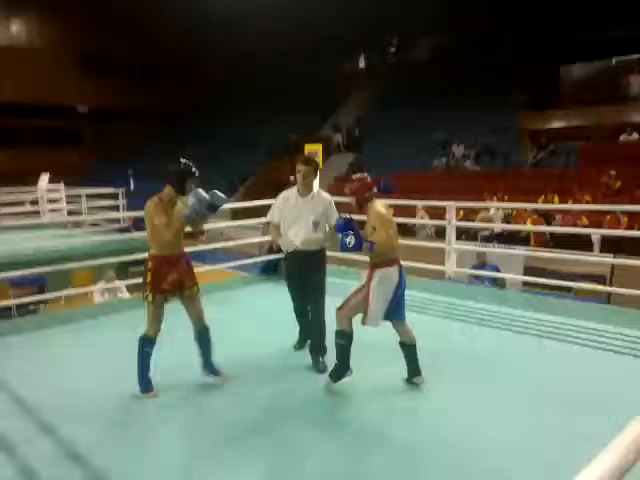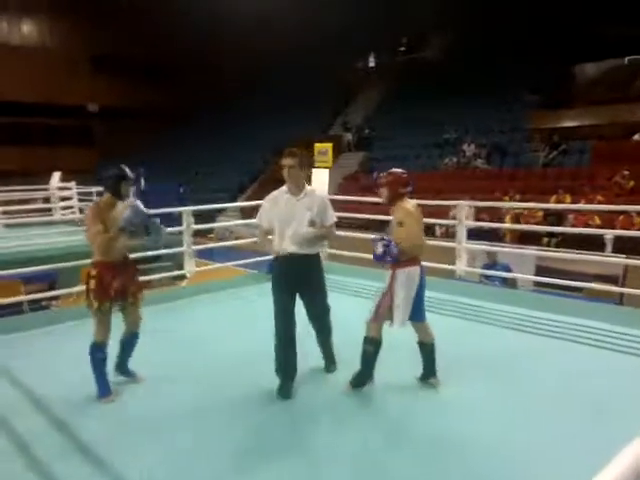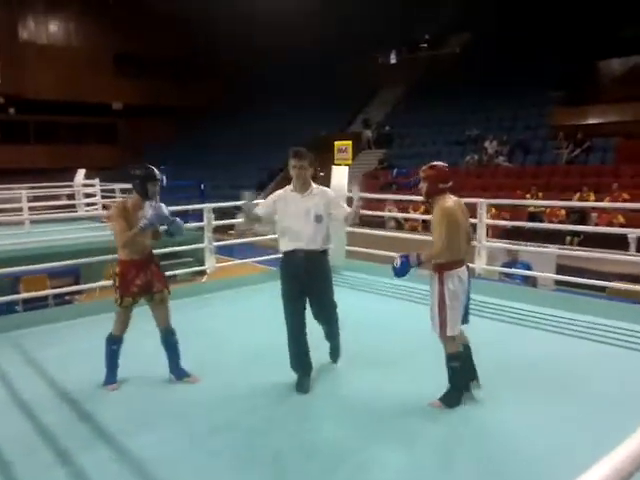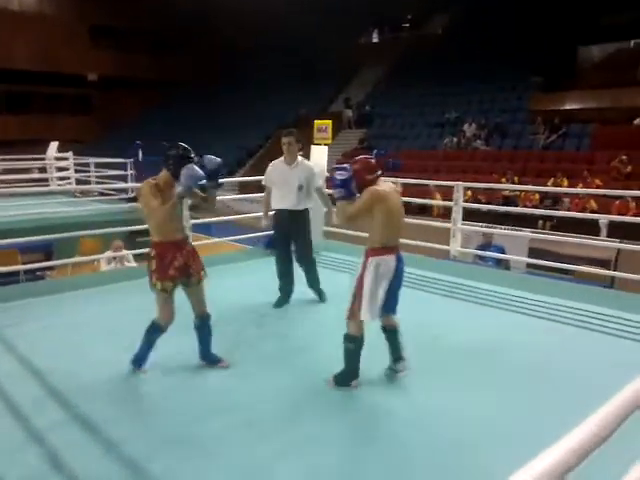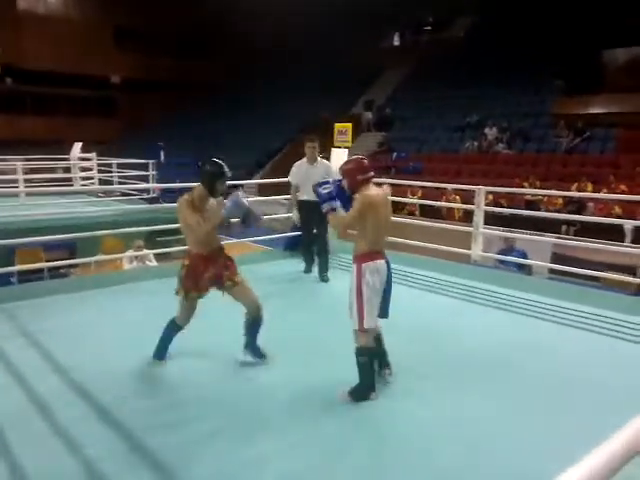
dt=1s
person 1, frame 1
left shoulder: (377, 212)
right shoulder: (378, 209)
left elbow: (390, 245)
left wrist: (361, 244)
right wrist: (353, 231)
left hip: (382, 274)
right hip: (393, 271)
left knee: (344, 313)
right knee: (399, 323)
left ankle: (342, 367)
right ankle: (415, 373)
person 1, frame 2
left shoulder: (405, 209)
right shoulder: (404, 208)
left elbow: (418, 243)
left wrist: (392, 250)
right wrist: (389, 244)
left hip: (405, 271)
right hip: (413, 270)
left knee: (375, 321)
right knee: (419, 322)
left ankle: (365, 374)
right ankle: (430, 374)
person 1, frame 3
left shoulder: (442, 207)
right shoulder: (457, 203)
left elbow: (438, 248)
right elbow: (468, 239)
left wrist: (413, 259)
left hip: (448, 274)
right hip: (460, 269)
left knee: (448, 335)
right knee: (455, 329)
left ankle: (455, 392)
right ankle: (470, 376)
person 1, frame 4
left shoulder: (374, 192)
right shoulder: (392, 188)
left elbow: (345, 217)
left wrist: (339, 190)
right wrist: (350, 193)
left hip: (378, 259)
right hip: (394, 257)
left knee: (355, 318)
right knee: (385, 312)
left ankle: (350, 374)
right ankle: (397, 359)
person 1, frame 5
left shoulder: (365, 198)
right shoulder: (381, 192)
left elbow: (340, 228)
left wrist: (328, 201)
right wrist: (345, 200)
left hip: (367, 265)
right hip: (379, 261)
left knee: (362, 328)
right knee: (367, 321)
left ankle: (366, 386)
right ankle: (383, 366)
person 2, frame 1
left shoulder: (183, 201)
right shoulder: (155, 205)
left elbow: (198, 226)
right elbow: (168, 236)
left wrist: (209, 209)
right wrist: (188, 214)
left hip: (181, 263)
right hip: (160, 267)
left knee: (199, 320)
right knee: (154, 328)
left ankle: (208, 364)
right ankle: (144, 380)
person 2, frame 2
left shoulder: (125, 206)
right shoulder: (94, 211)
right elbow: (101, 244)
left wrist: (144, 228)
right wrist: (123, 224)
left hip: (125, 268)
right hip: (103, 273)
left knee: (134, 326)
right knee: (102, 333)
left ankle: (121, 365)
right ankle: (102, 385)
person 2, frame 3
left shoulder: (152, 206)
right shoulder: (120, 209)
right elbow: (123, 241)
left wrist: (171, 230)
right wrist: (146, 223)
left hip: (151, 266)
right hip: (129, 270)
left knee: (165, 324)
right knee: (120, 327)
left ankle: (176, 368)
right ankle: (111, 374)
person 2, frame 4
left shoulder: (183, 183)
right shoulder: (150, 187)
right elbow: (162, 216)
left wrist: (207, 182)
right wrist: (181, 190)
left hip: (186, 248)
right hip: (163, 253)
left knee: (201, 309)
right knee: (166, 317)
left ankle: (206, 354)
right ankle: (140, 356)
person 2, frame 5
left shoulder: (215, 199)
right shoulder: (186, 203)
right elbow: (201, 234)
right wrist: (223, 213)
left hip: (220, 257)
right hip: (197, 262)
left knee: (254, 305)
right knee: (184, 317)
left ankle: (251, 346)
right ankle: (161, 349)
person 3, frame 1
left shoulder: (325, 200)
right shoulder: (283, 199)
left elbow: (334, 229)
right elbow: (273, 228)
left wrist: (319, 238)
right wrist: (281, 242)
left hip: (315, 256)
right hip: (292, 256)
left knee: (316, 305)
right knee: (298, 301)
left ankle: (318, 353)
right ankle: (305, 333)
person 3, frame 2
left shoulder: (319, 198)
right shoulder: (273, 199)
left elbow: (331, 231)
right elbow: (263, 234)
left wrist: (312, 233)
right wrist: (273, 245)
left hip: (310, 262)
right hip: (283, 263)
left knee: (319, 313)
right knee: (283, 322)
left ankle: (328, 354)
right ankle: (286, 377)
person 3, frame 3
left shoulder: (325, 196)
right shoulder: (279, 197)
left elbow: (349, 218)
right elbow: (253, 219)
left wrist: (357, 205)
right wrist: (248, 209)
left hip: (317, 260)
right hip: (291, 262)
left knee: (326, 310)
right knee: (294, 320)
left ankle: (334, 344)
right ankle: (303, 372)
person 3, frame 4
left shoulder: (307, 168)
right shoulder: (273, 167)
left elbow: (320, 190)
right elbow: (268, 193)
left wrist: (331, 210)
right wrist: (265, 216)
left hip: (300, 215)
right hip: (280, 215)
left knee: (305, 256)
right knee: (282, 257)
left ankle: (316, 287)
right ankle: (285, 293)
person 3, frame 5
left shoulder: (326, 166)
right shoulder: (298, 166)
right elbow: (294, 190)
right wrist: (295, 210)
left hip: (321, 204)
right hip: (304, 204)
left knee: (322, 238)
right knee: (306, 236)
left ankle: (323, 271)
right ankle: (309, 263)
